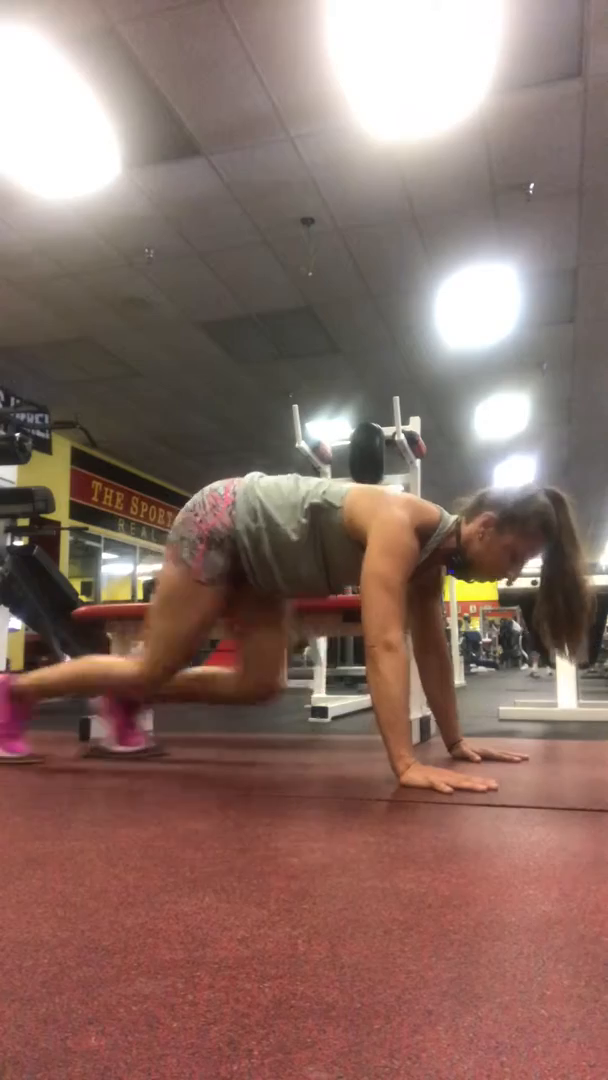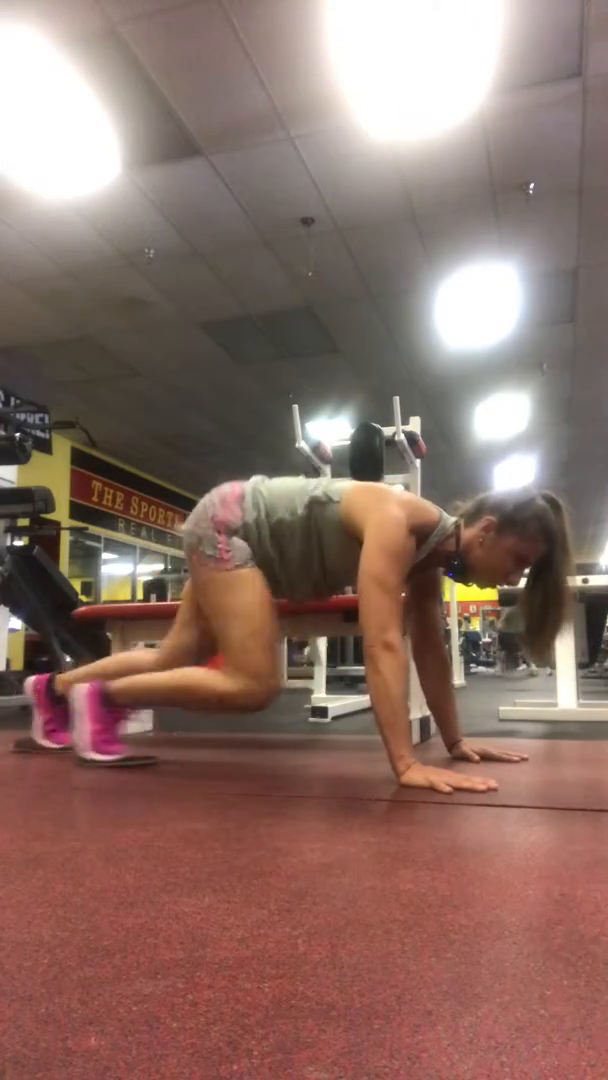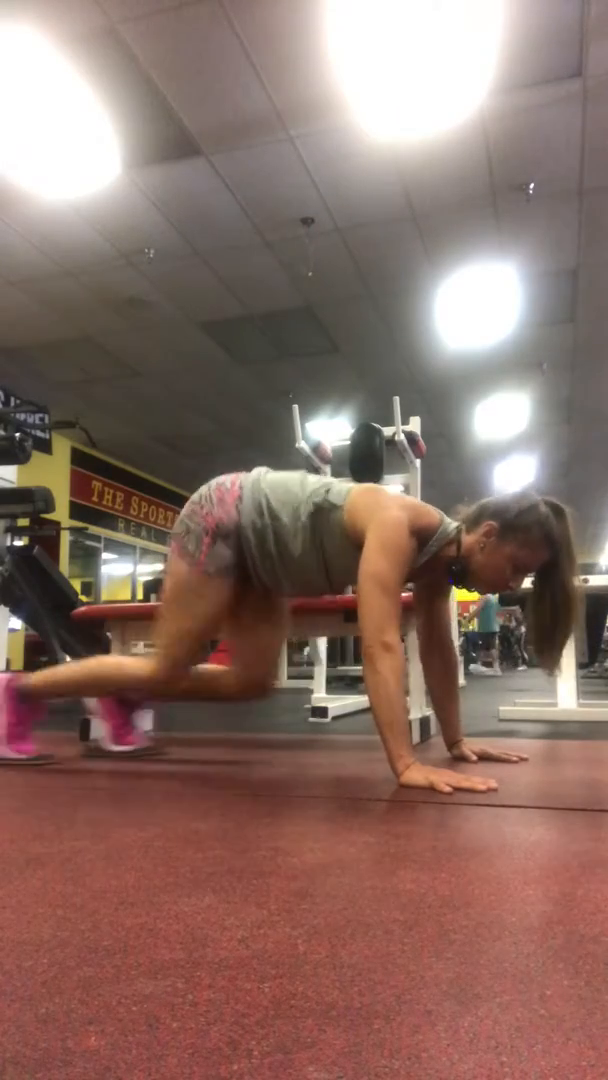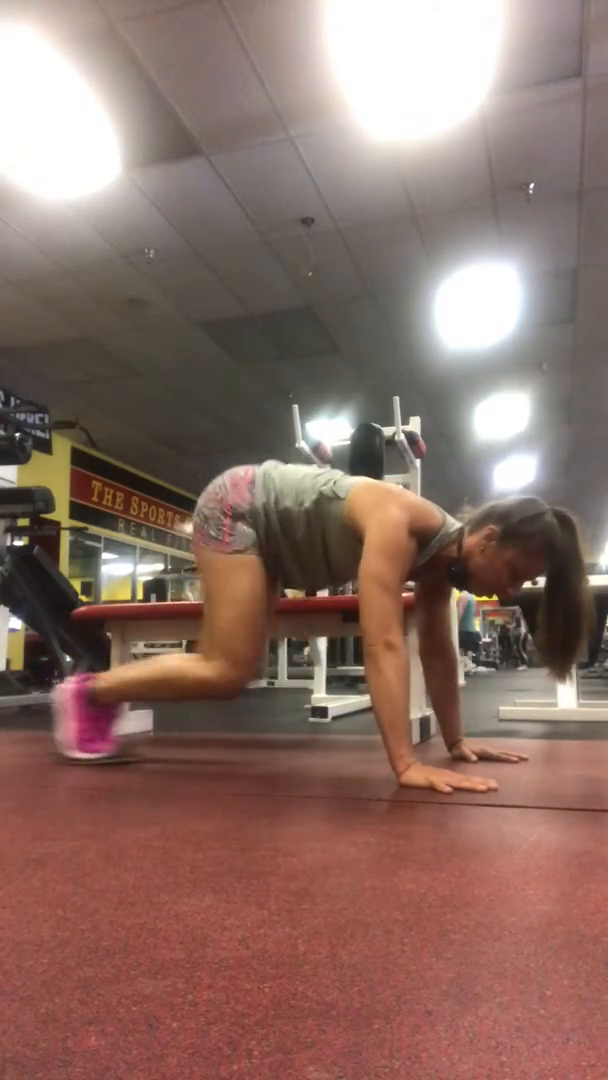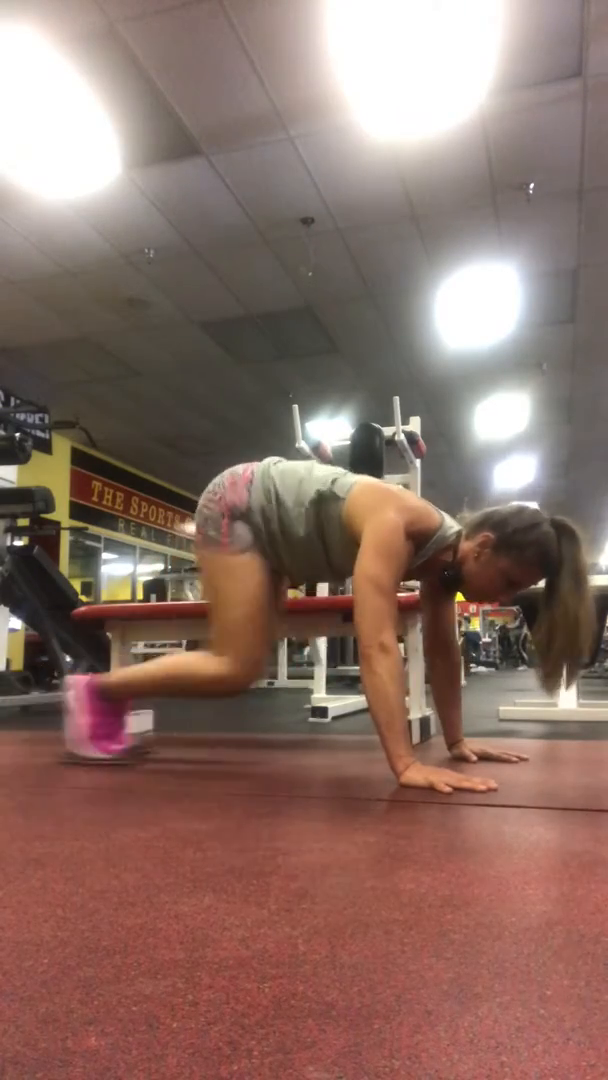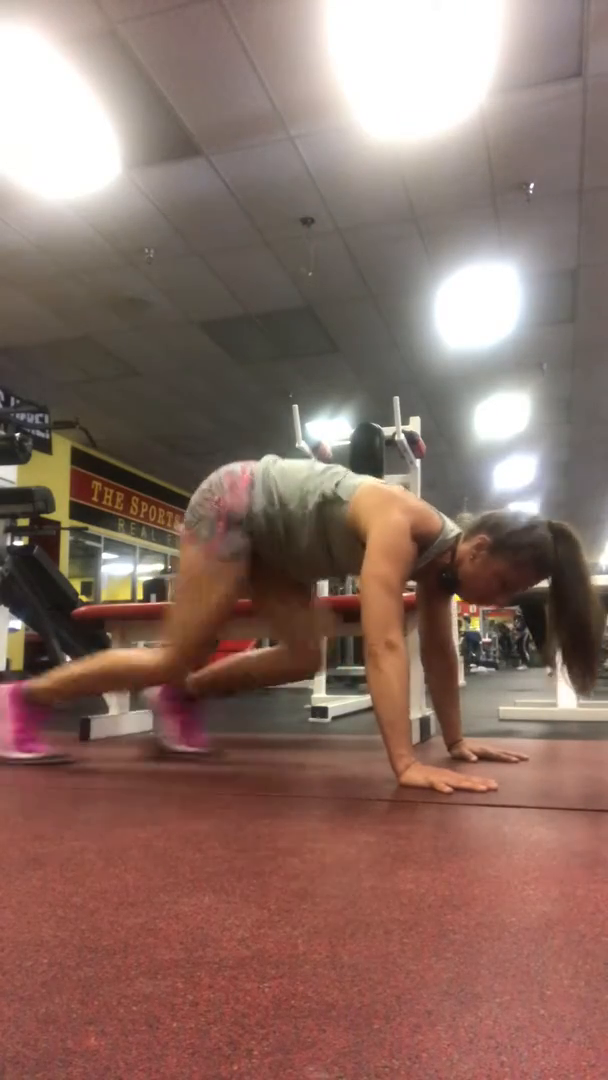
dt=0.5s
person 1, frame 1
left shoulder: (432, 549)
right shoulder: (400, 525)
left elbow: (430, 648)
right elbow: (384, 647)
left wrist: (455, 742)
right wrist: (406, 764)
left hip: (251, 549)
right hip: (219, 524)
left knee: (259, 685)
right knee: (147, 673)
left ankle: (125, 703)
person 1, frame 2
left shoulder: (436, 548)
right shoulder: (397, 525)
left elbow: (429, 647)
right elbow: (383, 647)
left wrist: (454, 740)
right wrist: (406, 765)
left hip: (250, 539)
right hip: (224, 524)
left knee: (172, 660)
right knee: (255, 687)
left ankle: (57, 686)
right ankle: (101, 696)
person 1, frame 3
left shoulder: (438, 556)
right shoulder: (399, 527)
left elbow: (437, 651)
right elbow: (381, 646)
left wrist: (456, 742)
right wrist: (407, 765)
left hip: (254, 545)
right hip: (224, 519)
left knee: (249, 682)
right knee: (162, 671)
left ankle: (123, 698)
person 1, frame 4
left shoulder: (450, 548)
right shoulder: (398, 523)
left elbow: (438, 648)
right elbow: (383, 646)
left wrist: (457, 741)
right wrist: (407, 765)
left hip: (278, 534)
right hip: (236, 506)
left knee: (227, 663)
right knee: (226, 672)
left ankle: (97, 690)
right ankle: (88, 693)
person 1, frame 5
left shoulder: (455, 550)
right shoulder: (396, 526)
left elbow: (442, 648)
right elbow: (377, 646)
left wrist: (456, 741)
right wrist: (406, 764)
left hip: (273, 527)
right hip: (239, 504)
left knee: (232, 661)
right knee: (236, 668)
left ankle: (108, 696)
right ankle: (98, 689)
person 1, frame 6
left shoulder: (440, 554)
right shoulder: (401, 528)
left elbow: (438, 651)
right elbow: (384, 645)
left wrist: (456, 742)
right wrist: (407, 765)
left hip: (273, 529)
right hip: (236, 504)
left knee: (302, 658)
right knee: (176, 658)
left ankle: (184, 698)
